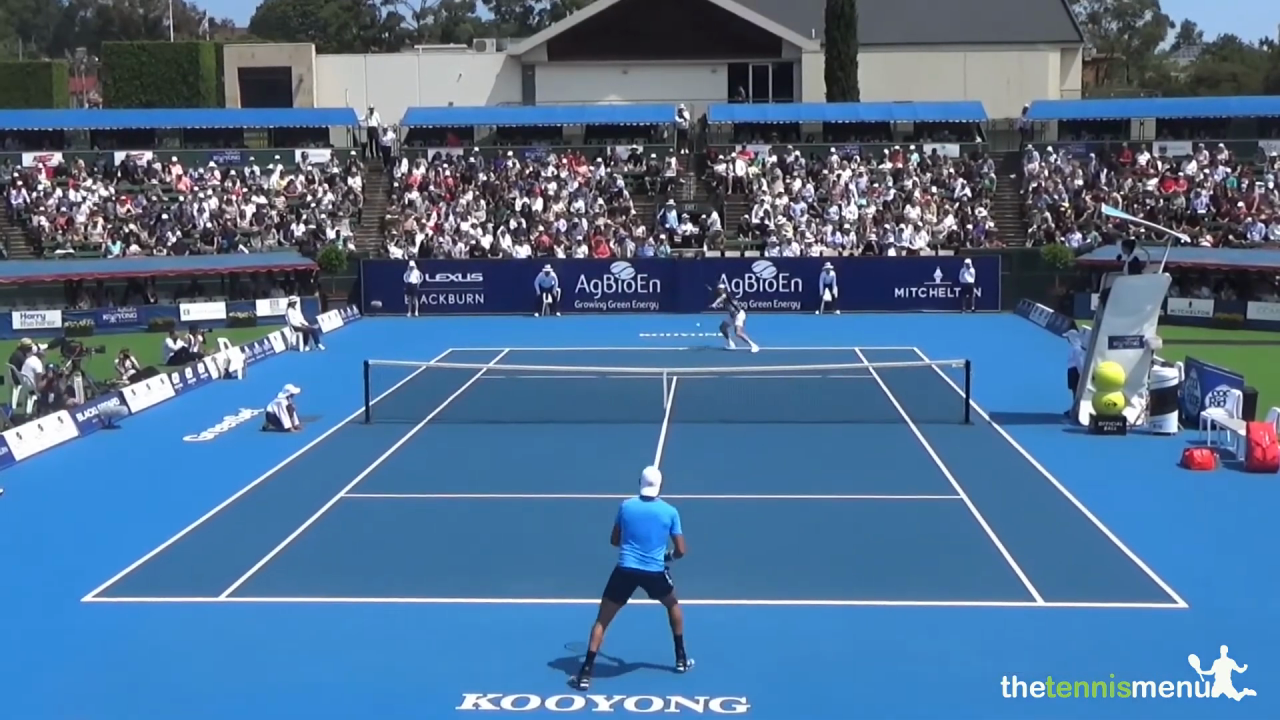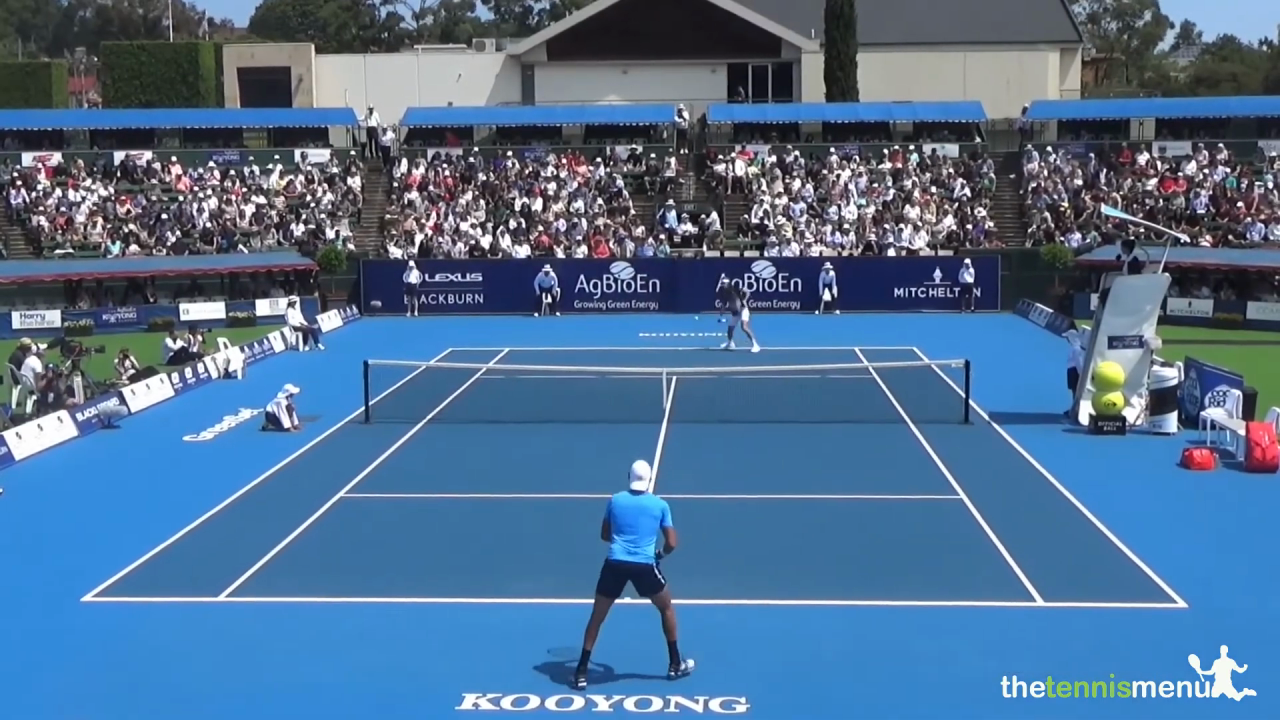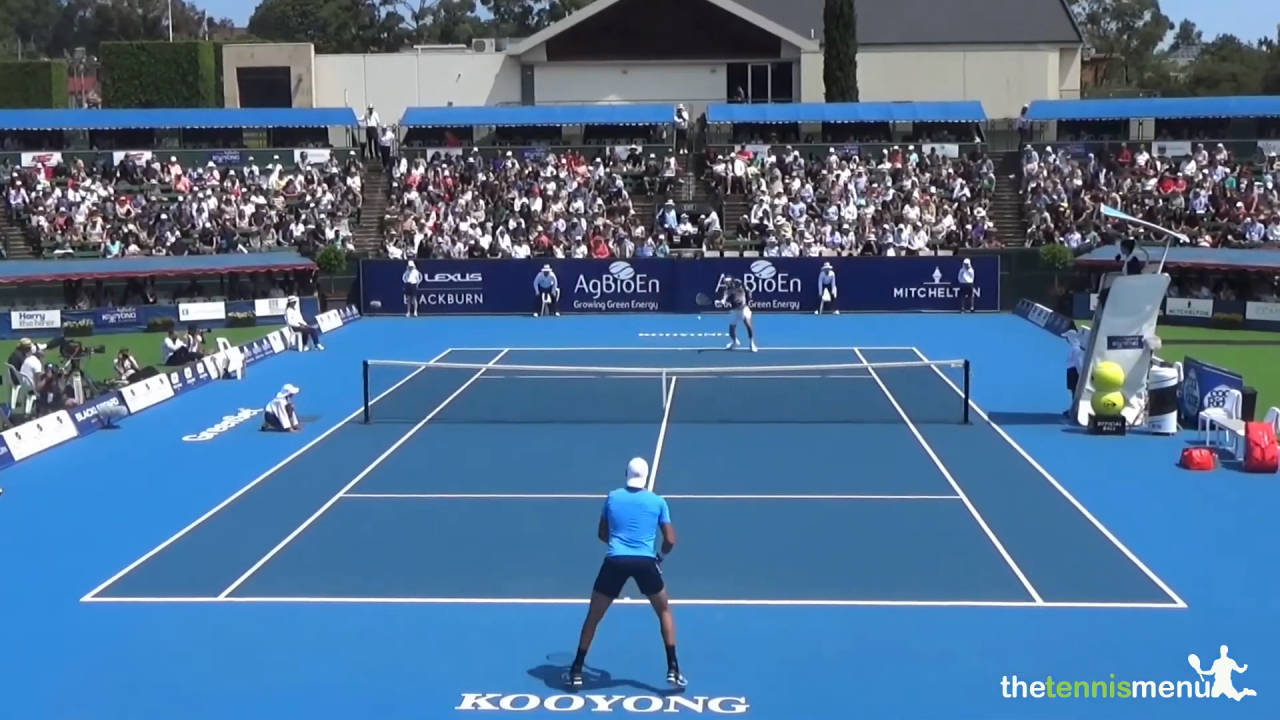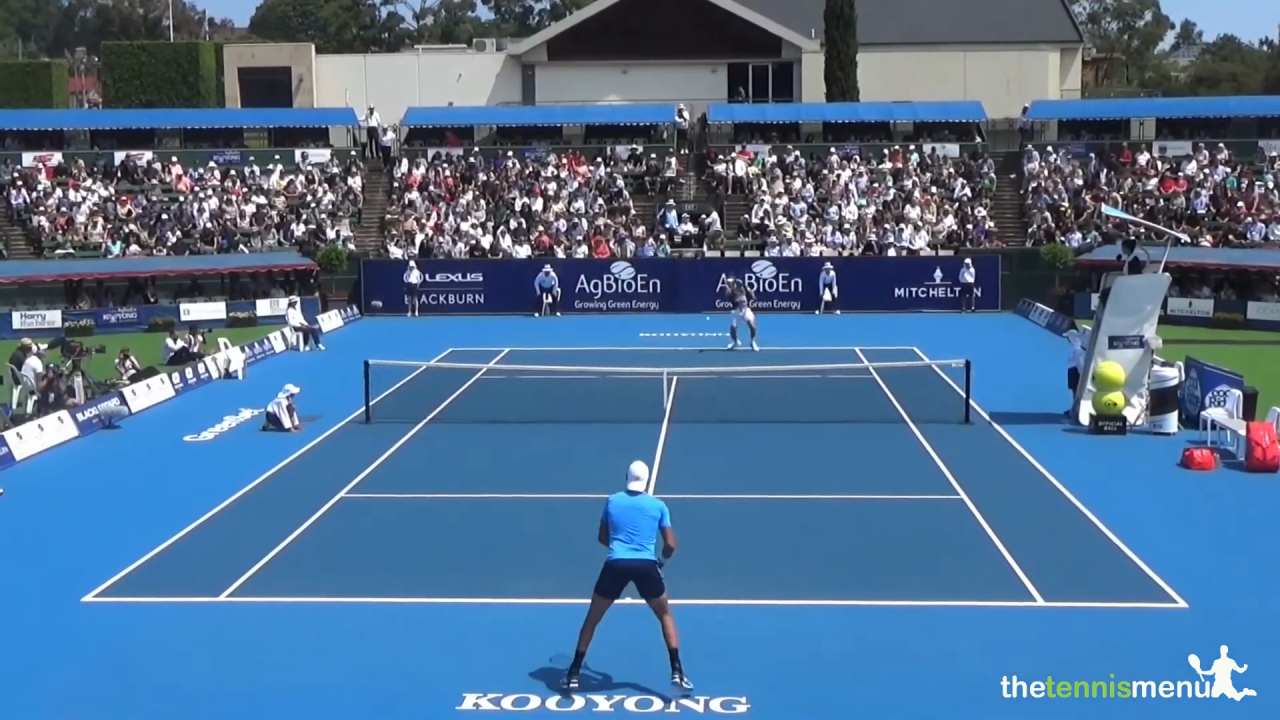
dt=0.1s
person 1, frame 1
left shoulder: (625, 507)
right shoulder: (669, 512)
left elbow: (614, 540)
right elbow: (681, 551)
right wrist: (668, 556)
left hip: (625, 570)
right hip: (654, 572)
left knee: (602, 621)
right knee: (673, 605)
left ankle: (584, 674)
right ankle: (681, 659)
person 1, frame 2
left shoulder: (615, 500)
right shoulder: (660, 505)
left elbow: (605, 535)
right elbow: (672, 543)
right wrist: (659, 553)
left hip: (615, 563)
right hip: (645, 565)
left knee: (597, 617)
right knee: (666, 608)
left ankle: (581, 672)
right ankle: (676, 664)
person 1, frame 3
left shoulder: (612, 498)
right shoulder: (658, 502)
left elbow: (602, 534)
right elbow: (670, 541)
right wrist: (659, 554)
left hip: (615, 561)
right hip: (645, 562)
left knee: (593, 617)
right knee: (664, 612)
left ankle: (576, 671)
right ankle: (673, 670)
person 1, frame 4
left shoulder: (612, 501)
right shoulder: (658, 506)
left elbow: (603, 538)
right elbow: (671, 545)
right wrist: (661, 560)
left hip: (615, 564)
right hip: (646, 566)
left knee: (592, 619)
right knee: (665, 616)
left ankle: (574, 673)
right ankle: (677, 672)
